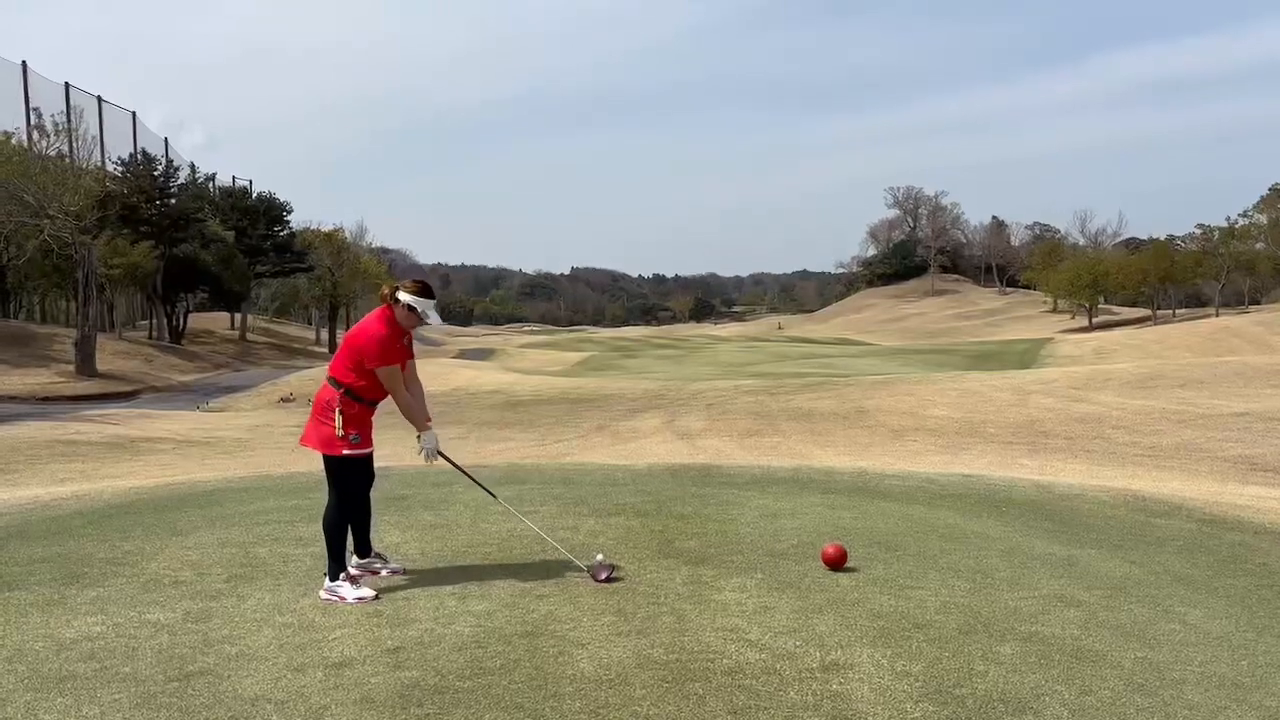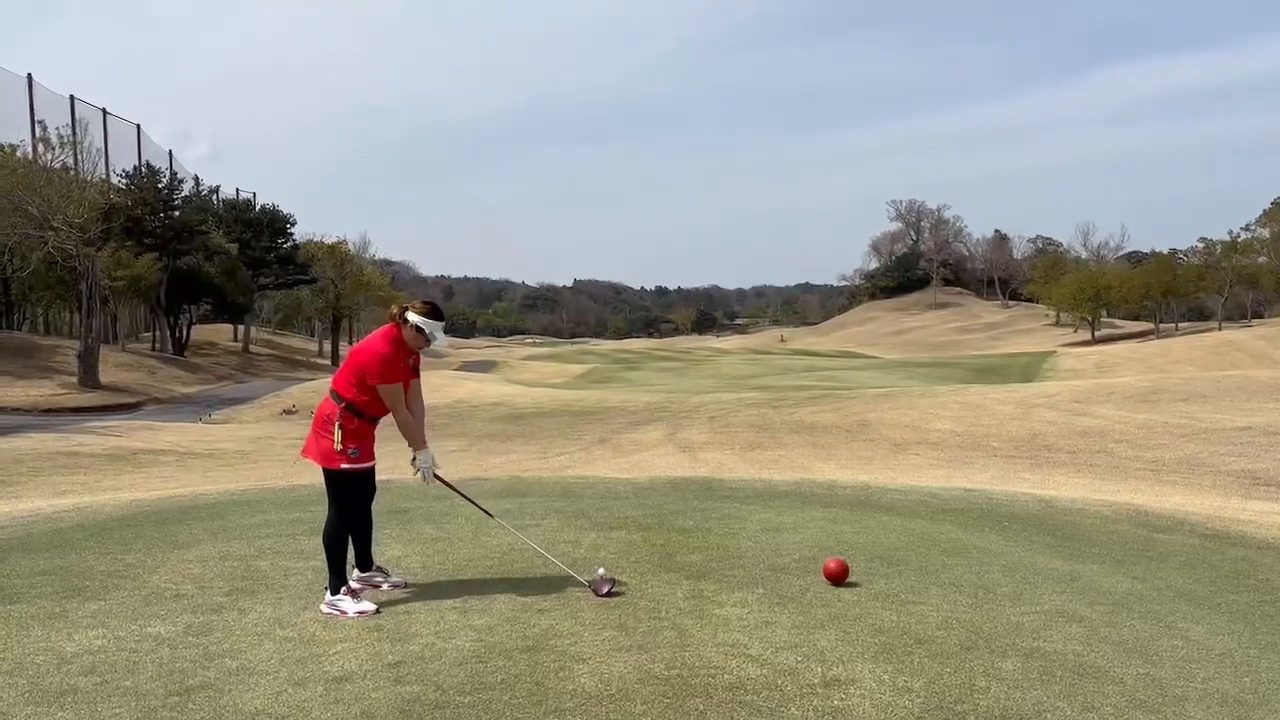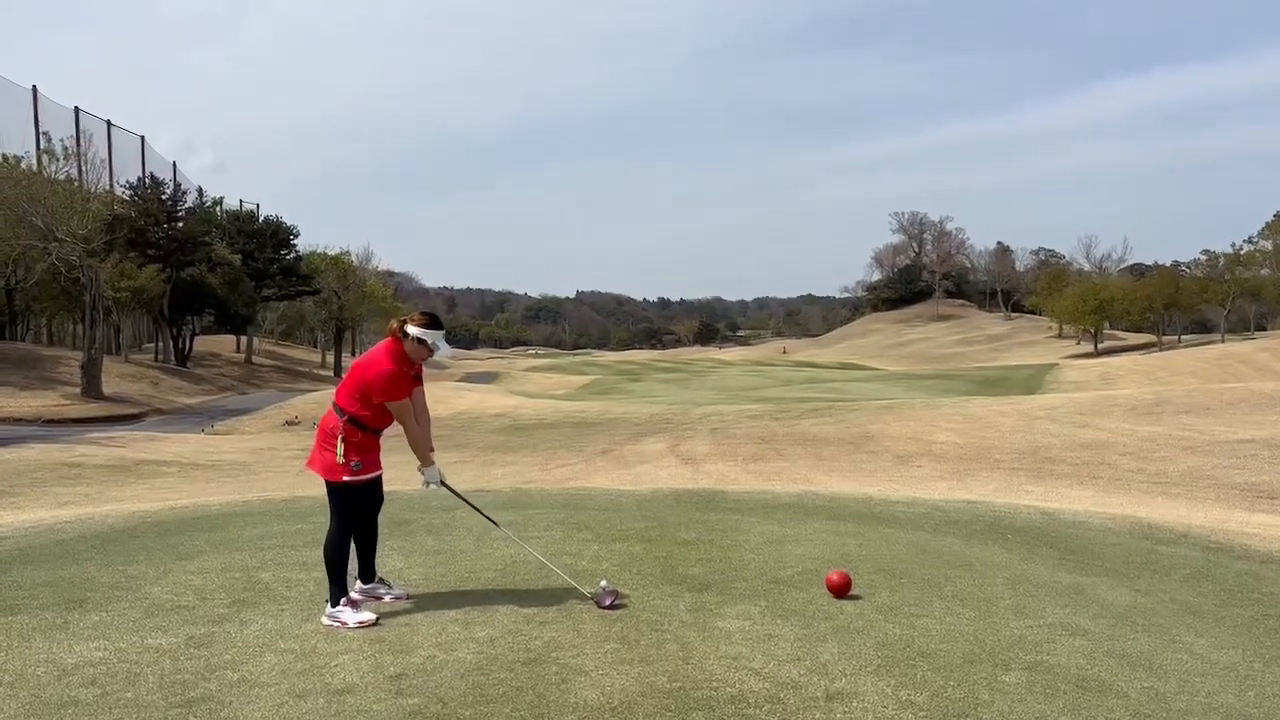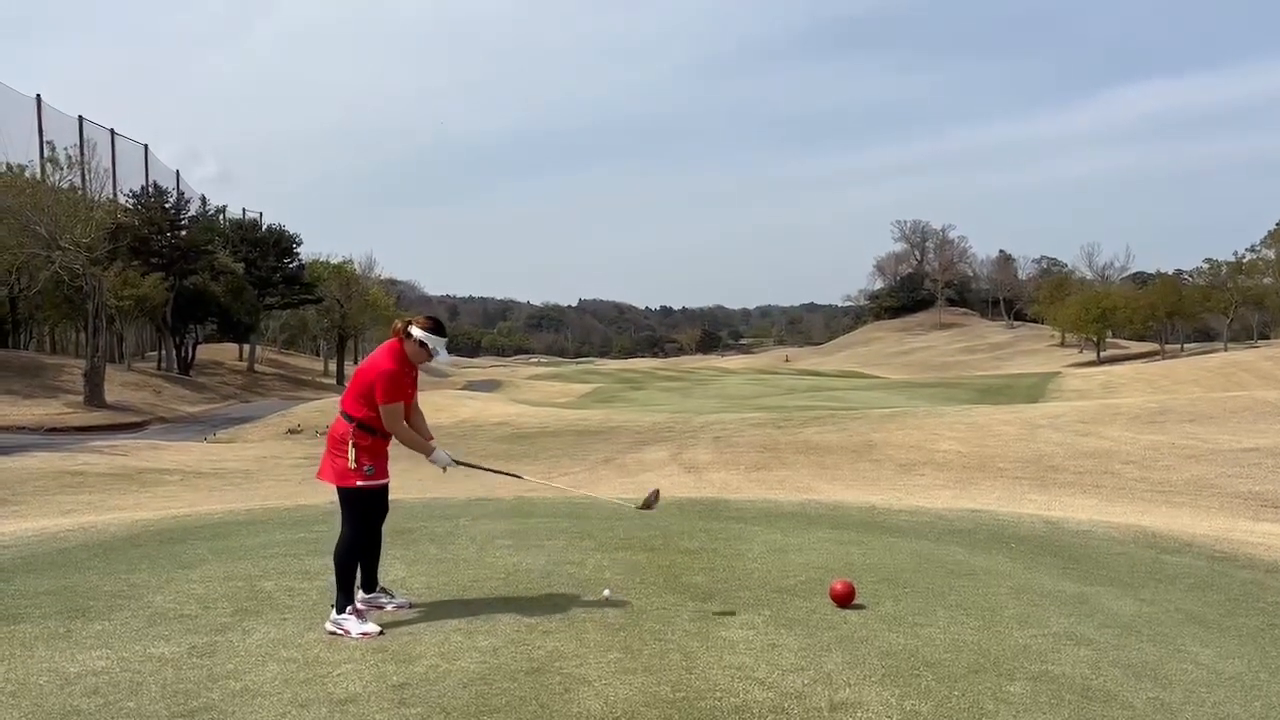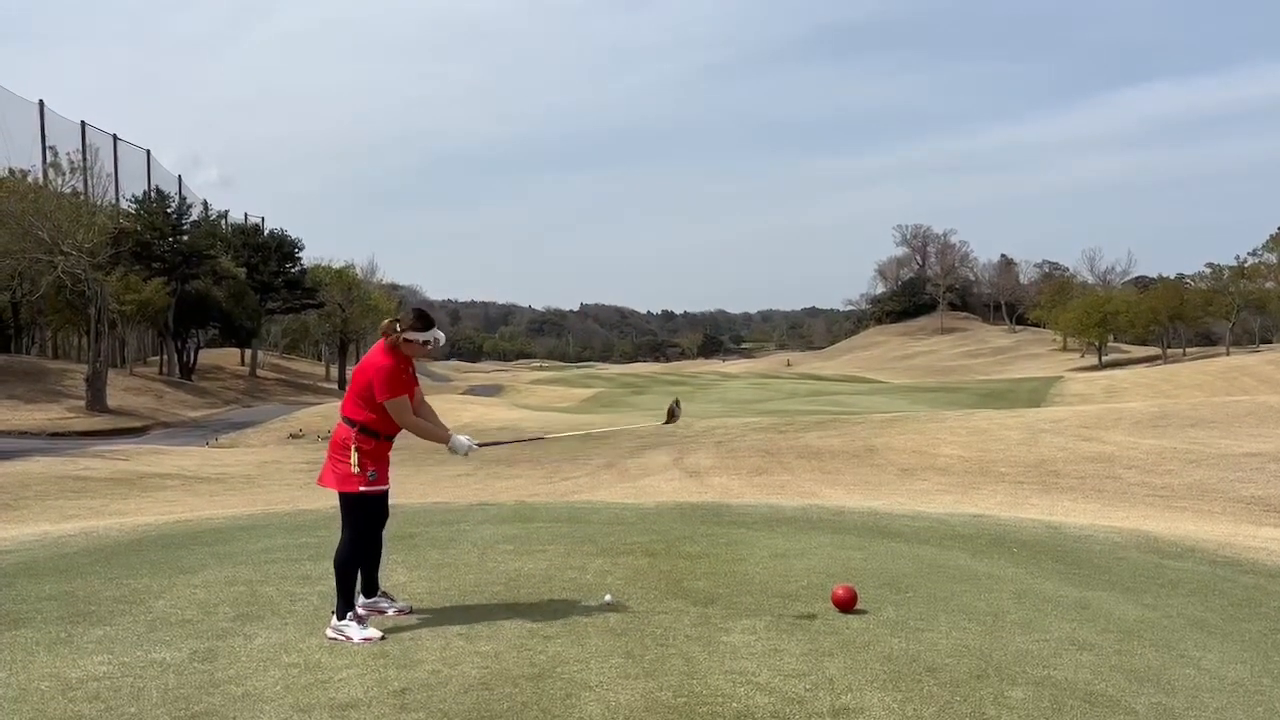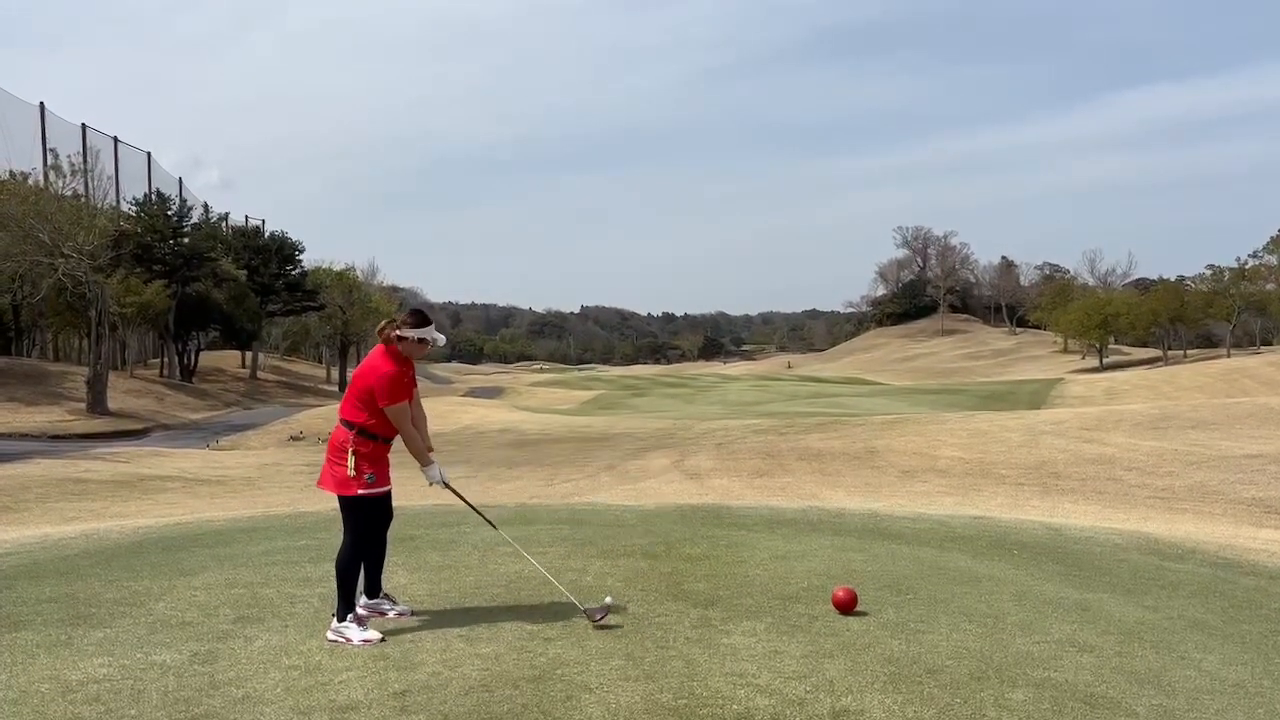
dt=0.5s
person 1, frame 1
left shoulder: (401, 329)
right shoulder: (377, 334)
left elbow: (411, 382)
right elbow: (398, 393)
left wrist: (427, 426)
right wrist: (424, 431)
left hip: (356, 414)
right hip: (338, 414)
left knee: (361, 486)
right knee: (343, 493)
left ankle: (363, 557)
right ankle: (335, 579)
person 1, frame 2
left shoulder: (409, 348)
right shoulder: (381, 351)
left elbow: (414, 401)
right elbow: (398, 411)
left wrist: (422, 448)
right wrist: (420, 451)
left hip: (359, 427)
right hip: (339, 428)
left knee: (363, 499)
right knee: (343, 507)
left ankle: (364, 570)
right ankle: (336, 593)
person 1, frame 3
left shoulder: (409, 357)
right shoulder: (386, 369)
left elbow: (420, 411)
right elbow: (409, 424)
left wrist: (430, 456)
right wrist: (427, 464)
left hip: (363, 438)
right hip: (343, 440)
left knee: (369, 510)
right knee: (344, 519)
left ankle: (367, 582)
right ankle: (336, 605)
person 1, frame 4
left shoulder: (407, 361)
right shoulder: (387, 368)
left elbow: (412, 410)
right elbow: (395, 426)
left wrist: (433, 445)
right wrist: (430, 453)
left hip: (370, 445)
right hip: (353, 446)
left knee: (375, 518)
right knee: (355, 526)
left ankle: (369, 591)
right ankle: (342, 612)
person 1, frame 5
left shoulder: (401, 358)
right shoulder: (384, 366)
left elbow: (420, 405)
right elbow: (407, 421)
left wrist: (450, 435)
right wrist: (449, 441)
left hip: (373, 449)
right hip: (356, 451)
left knee: (375, 524)
right knee: (355, 532)
left ankle: (370, 596)
right ankle: (342, 618)
person 1, frame 6
left shoulder: (401, 359)
right shoulder: (385, 371)
left elbow: (416, 410)
right elbow: (405, 428)
left wrist: (429, 453)
right wrist: (428, 465)
left hip: (371, 452)
right hip: (354, 453)
left knee: (380, 523)
right knee: (358, 534)
left ankle: (372, 597)
right ankle: (342, 620)
